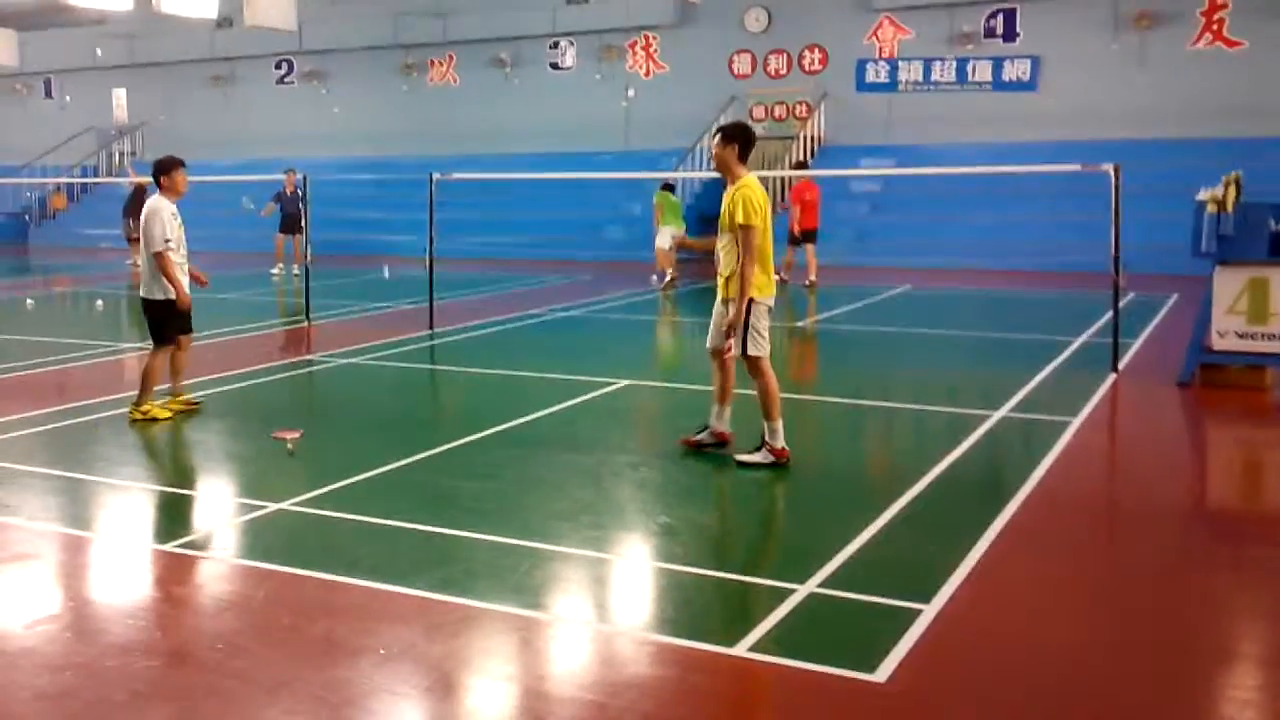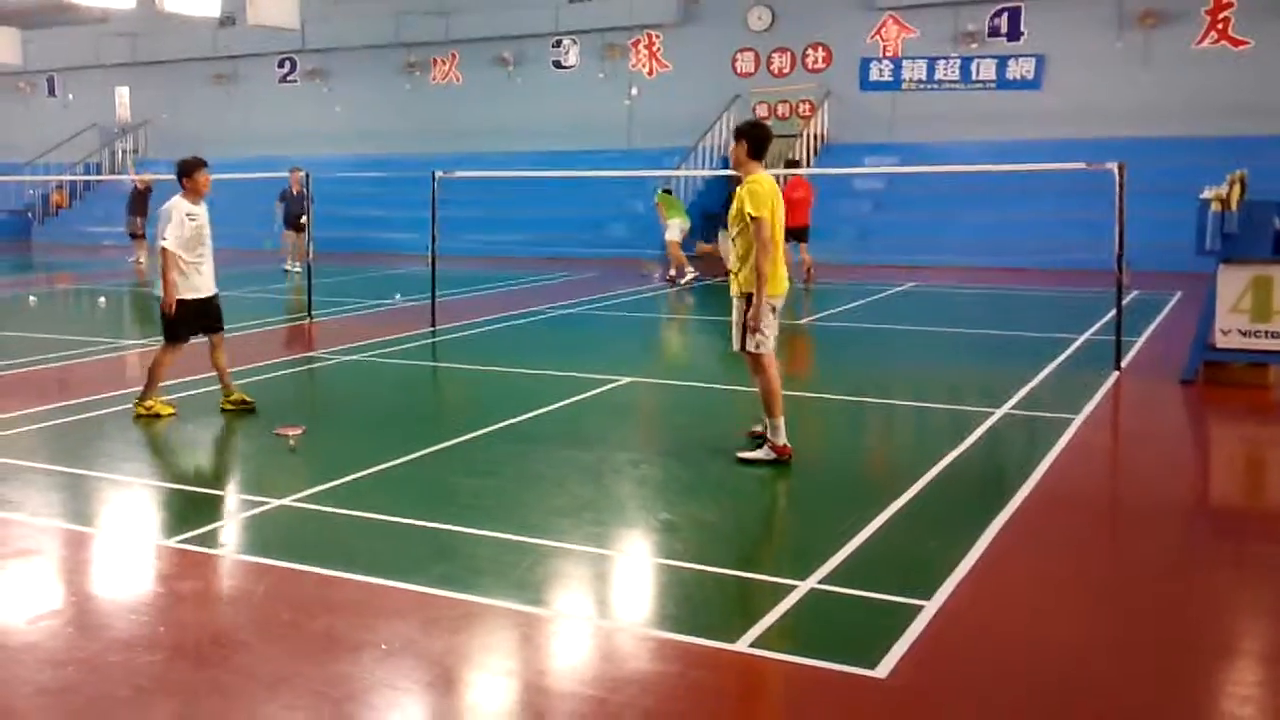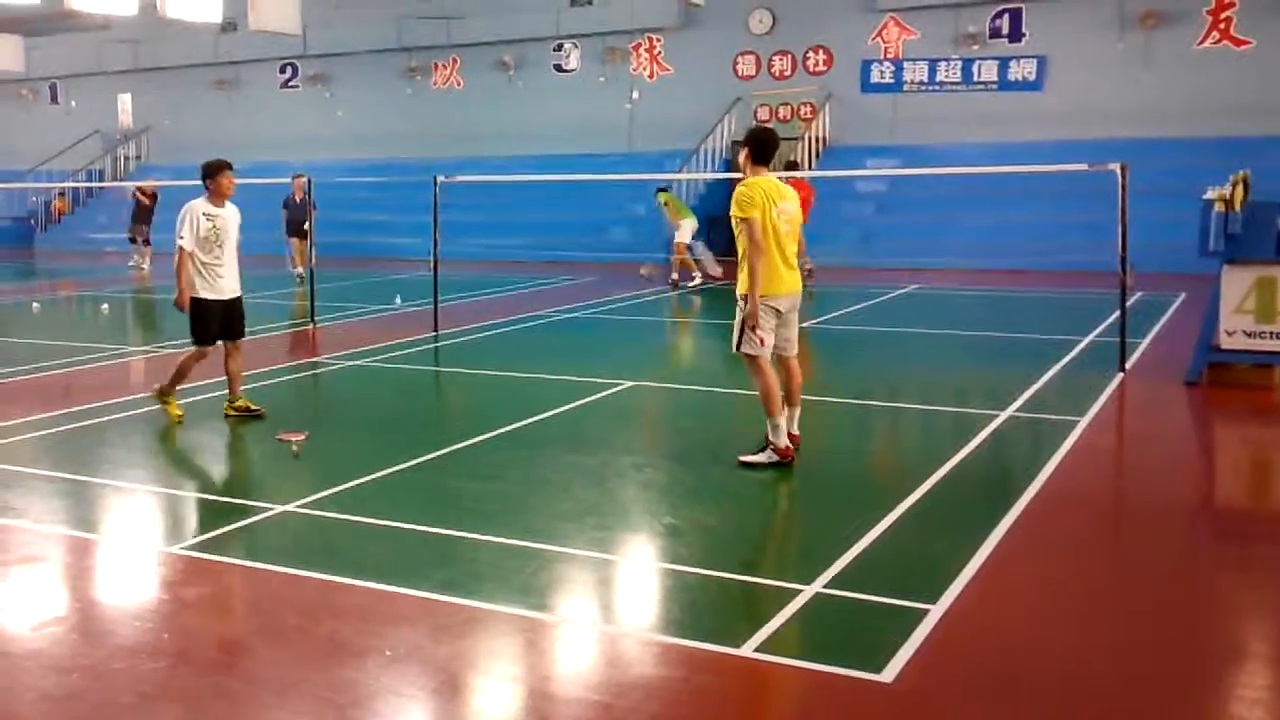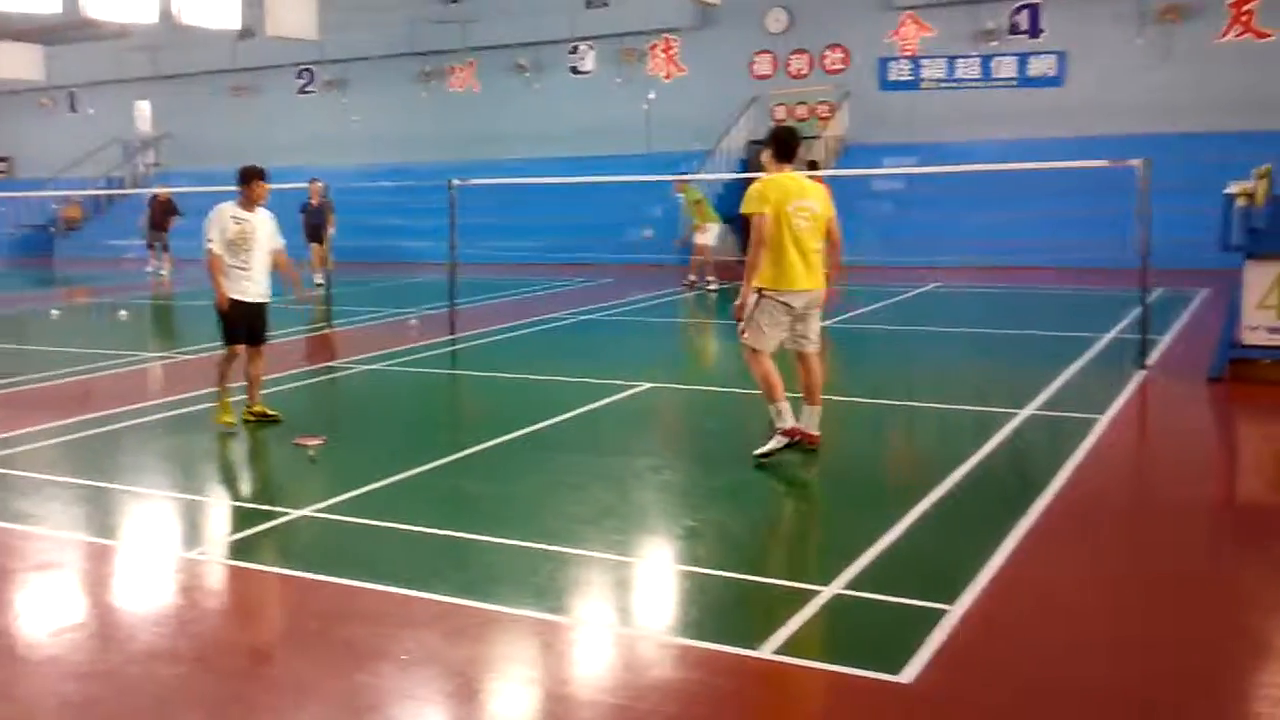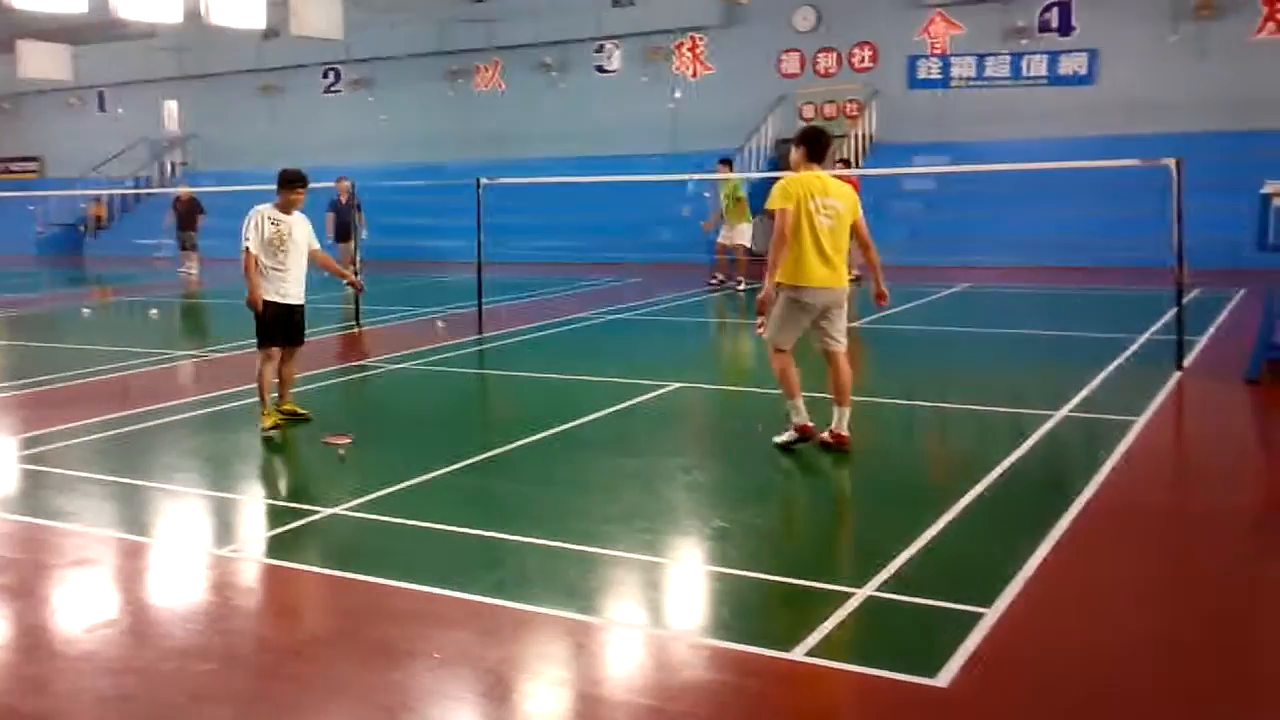
dt=0.2s
person 1, frame 1
left shoulder: (746, 193)
right shoulder: (734, 190)
left elbow: (750, 256)
left wrist: (738, 308)
right wrist: (695, 243)
left hip: (747, 293)
right hip: (730, 290)
left knee: (756, 364)
right knee: (720, 355)
left ankle: (776, 446)
right ankle: (718, 428)
person 1, frame 2
left shoulder: (752, 188)
right shoulder: (763, 185)
left elbow: (764, 246)
left wrist: (758, 302)
right wrist: (723, 248)
left hip: (756, 288)
right hip: (753, 286)
left knee: (760, 360)
right knee: (760, 355)
left ankle: (778, 444)
right ankle: (773, 426)
person 1, frame 3
left shoulder: (747, 190)
right shoulder: (787, 191)
left elbow: (756, 245)
left wrist: (753, 301)
left hip: (762, 291)
right hip: (790, 287)
left knee: (758, 362)
right knee: (787, 359)
left ankle: (779, 445)
right ankle: (790, 430)
person 1, frame 4
left shoulder: (763, 187)
right shoulder: (818, 190)
left elbow: (759, 242)
right elbow: (835, 242)
left wrist: (745, 291)
right wrist: (832, 281)
left hip: (776, 287)
right hip: (812, 286)
left knee: (756, 352)
right knee: (809, 355)
left ankle: (785, 426)
right ankle: (810, 429)
person 1, frame 5
left shoulder: (789, 185)
right shoulder: (845, 191)
left elbow: (782, 236)
right elbow: (866, 243)
left wrist: (768, 284)
right wrist: (879, 283)
left hip: (798, 284)
right hip: (835, 286)
left knee: (779, 350)
right knee: (837, 355)
left ankle: (801, 423)
right ankle: (840, 430)
person 2, frame 1
left shoulder: (163, 206)
right shoulder: (161, 209)
right elbow: (161, 255)
left wrist: (190, 271)
right wrist: (179, 290)
left hip: (168, 291)
right hip: (163, 293)
left knee: (183, 341)
right knee: (163, 347)
left ankle: (176, 396)
right ankle: (141, 406)
person 2, frame 2
left shoulder: (200, 208)
right shoulder: (174, 210)
right elbow: (166, 253)
right wrist: (169, 291)
left hip: (204, 291)
right hip: (181, 294)
left knee: (217, 341)
right knee: (173, 346)
left ankle: (229, 395)
right ankle: (146, 400)
person 2, frame 3
left shoulder: (233, 212)
right shoulder: (193, 210)
right elbow: (183, 252)
left wrist: (233, 282)
right wrist: (183, 288)
left hip: (231, 292)
right hip: (203, 294)
left knee: (234, 346)
right knee: (203, 350)
left ankle: (235, 401)
right ankle: (166, 392)
person 2, frame 4
left shoulder: (267, 218)
right shoulder: (222, 213)
left elbow: (278, 255)
right elbow: (213, 254)
left wrist: (298, 283)
right wrist: (219, 288)
left hip: (259, 296)
right hip: (233, 295)
left knee: (256, 351)
right knee: (235, 350)
left ankle: (253, 406)
right ankle: (222, 401)
person 2, frame 5
left shoulder: (302, 221)
right shoulder: (260, 215)
left elbow: (316, 254)
right elbow: (249, 255)
left wrist: (347, 275)
right wrist: (253, 289)
left hip: (295, 298)
right hip: (269, 298)
left knee: (290, 352)
right knee: (270, 354)
left ankle: (284, 404)
right ankle: (266, 413)
